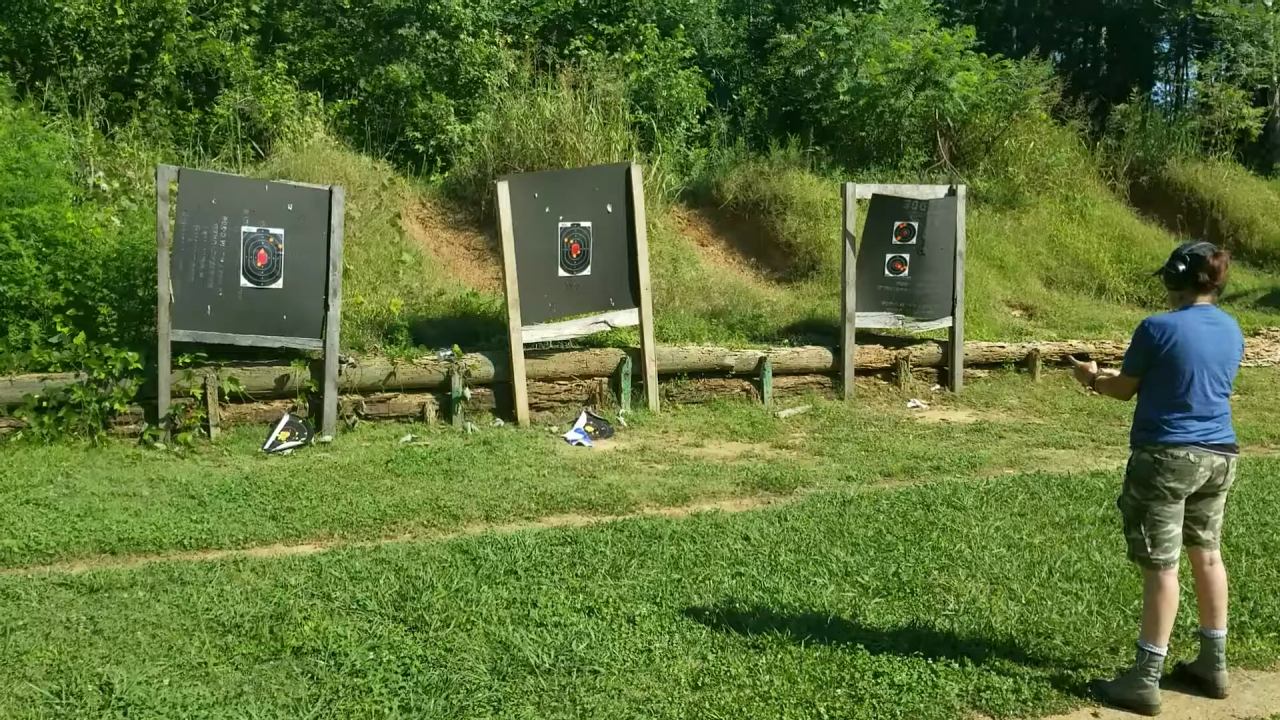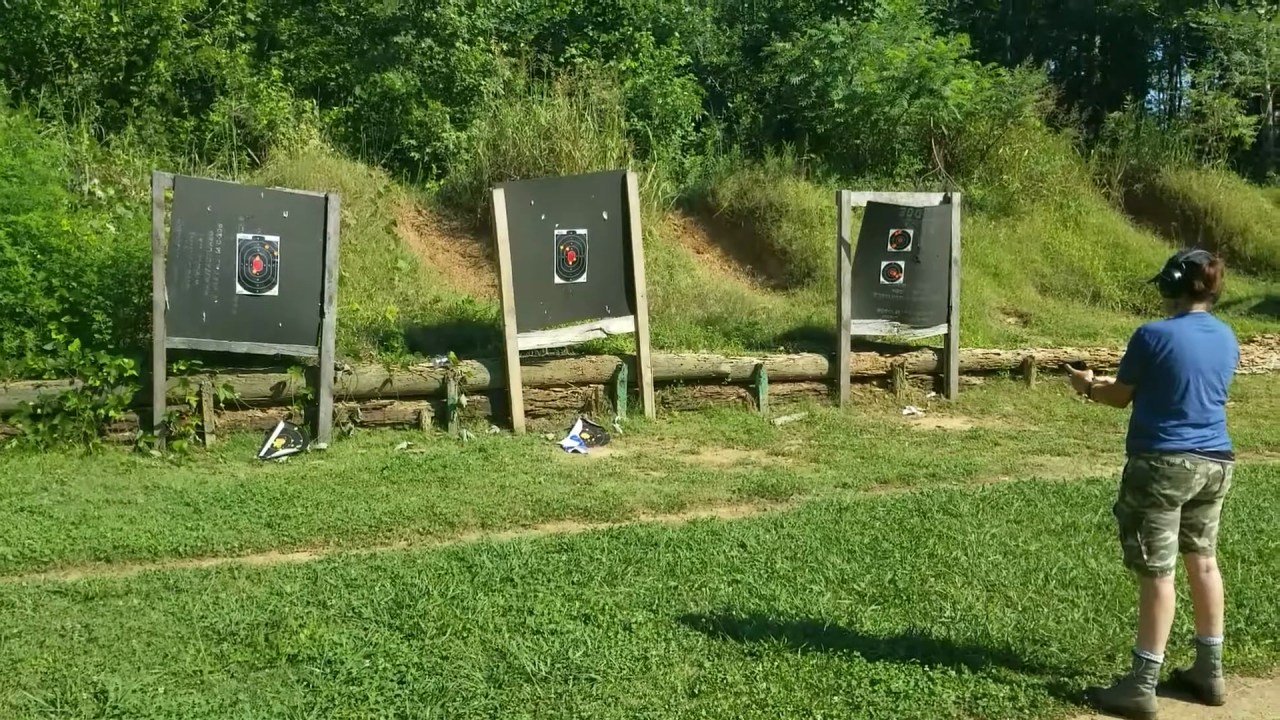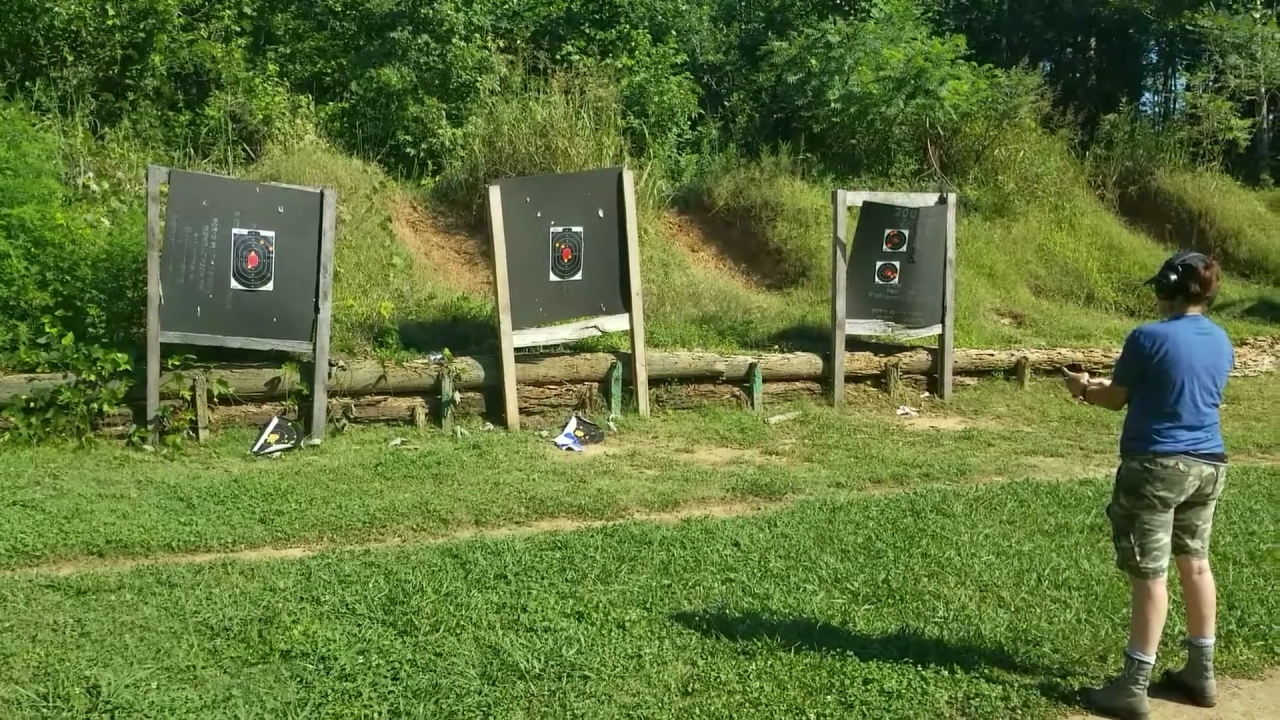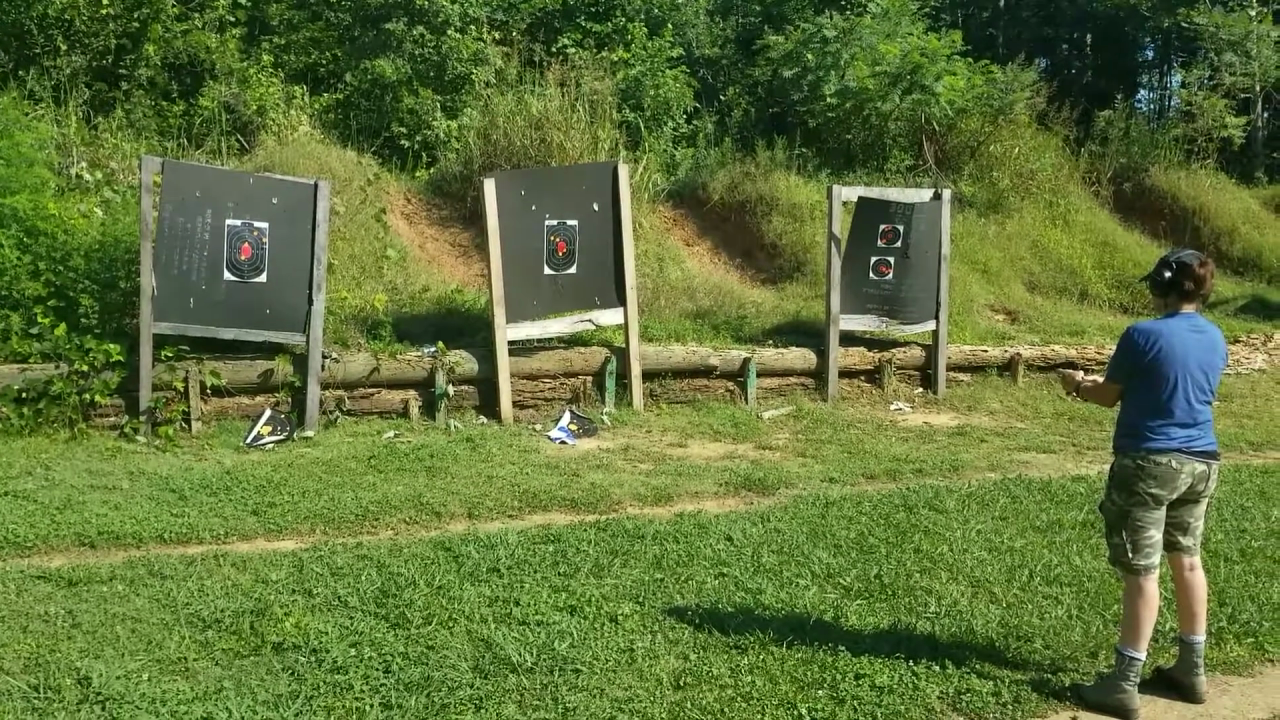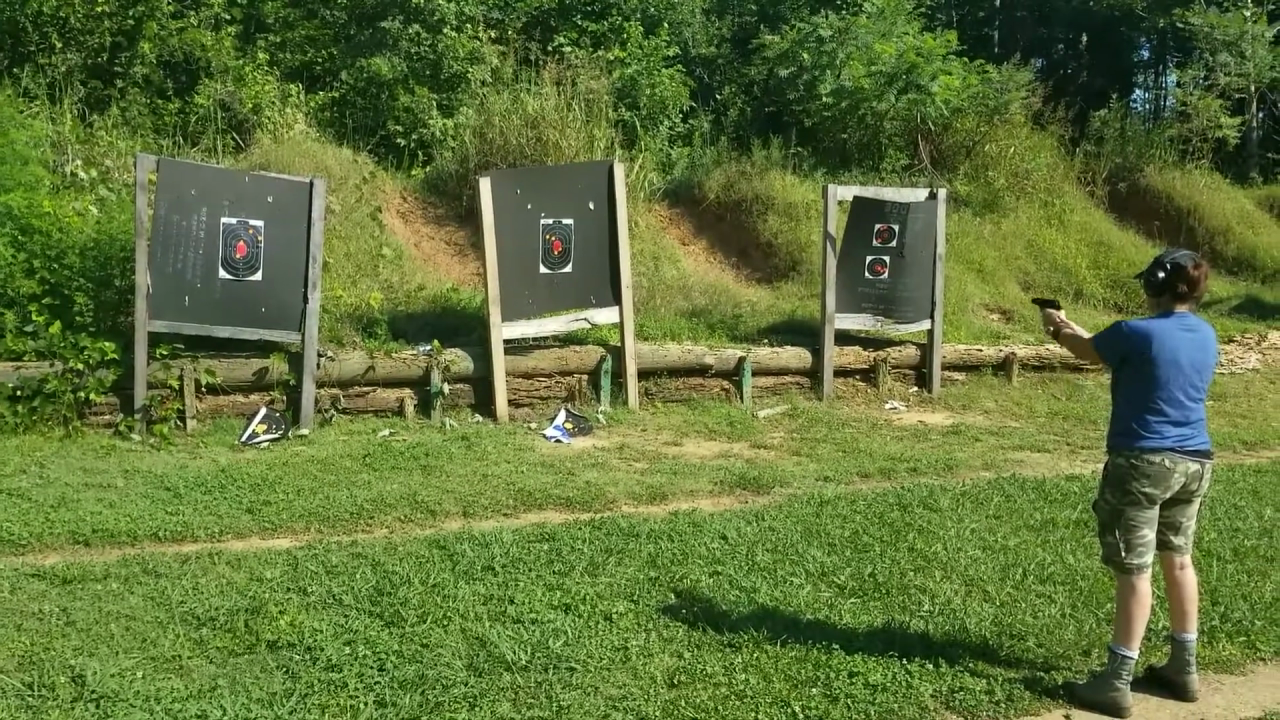
dt=0.7s
person 1, frame 1
left shoulder: (1158, 328)
right shoulder: (1233, 330)
left elbow: (1125, 389)
left wrist: (1093, 378)
right wrist: (1116, 374)
left hip: (1167, 458)
right hip: (1220, 455)
left knee: (1161, 566)
right knee: (1207, 555)
left ankle: (1145, 681)
right ankle: (1213, 664)
person 1, frame 2
left shoulder: (1153, 335)
right shoulder: (1227, 338)
left elbow: (1120, 397)
left wrist: (1088, 386)
right wrist: (1111, 383)
left hip: (1162, 465)
right hip: (1215, 462)
left knee: (1157, 573)
right knee: (1203, 562)
right ankle: (1209, 672)
person 1, frame 3
left shoulder: (1148, 338)
right shoulder: (1221, 341)
left elbow: (1115, 399)
left wrist: (1084, 388)
right wrist: (1107, 384)
left hip: (1155, 467)
right hip: (1208, 465)
left knee: (1149, 575)
right knee: (1195, 563)
right ankle: (1200, 673)
person 1, frame 4
left shoulder: (1143, 335)
right shoulder: (1215, 339)
left elbow: (1109, 396)
left wrist: (1078, 386)
right wrist: (1100, 382)
left hip: (1149, 464)
right hip: (1201, 462)
left knee: (1141, 572)
right knee: (1187, 560)
right ankle: (1191, 670)
person 1, frame 5
left shoulder: (1137, 333)
right shoulder: (1206, 335)
left elbow: (1088, 349)
left wrist: (1058, 329)
right wrist: (1073, 326)
left hip: (1143, 463)
right hip: (1195, 462)
left knee: (1134, 571)
right knee: (1178, 560)
right ankle: (1183, 668)
